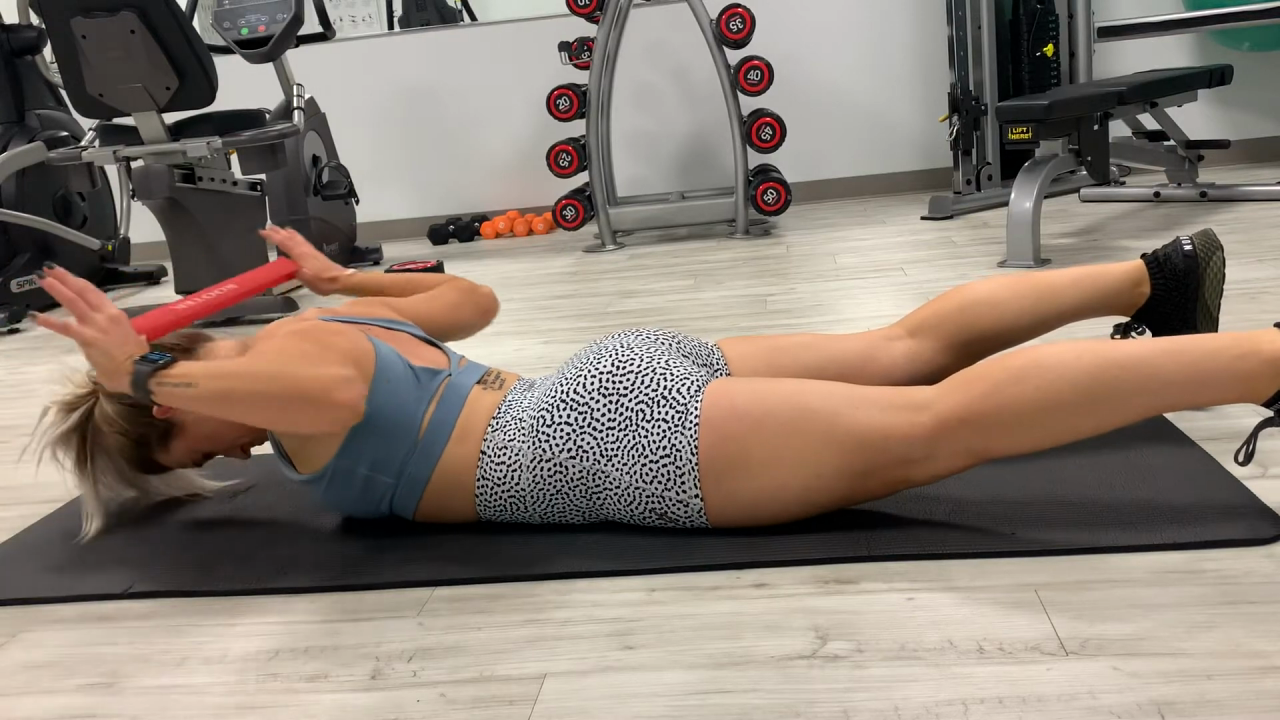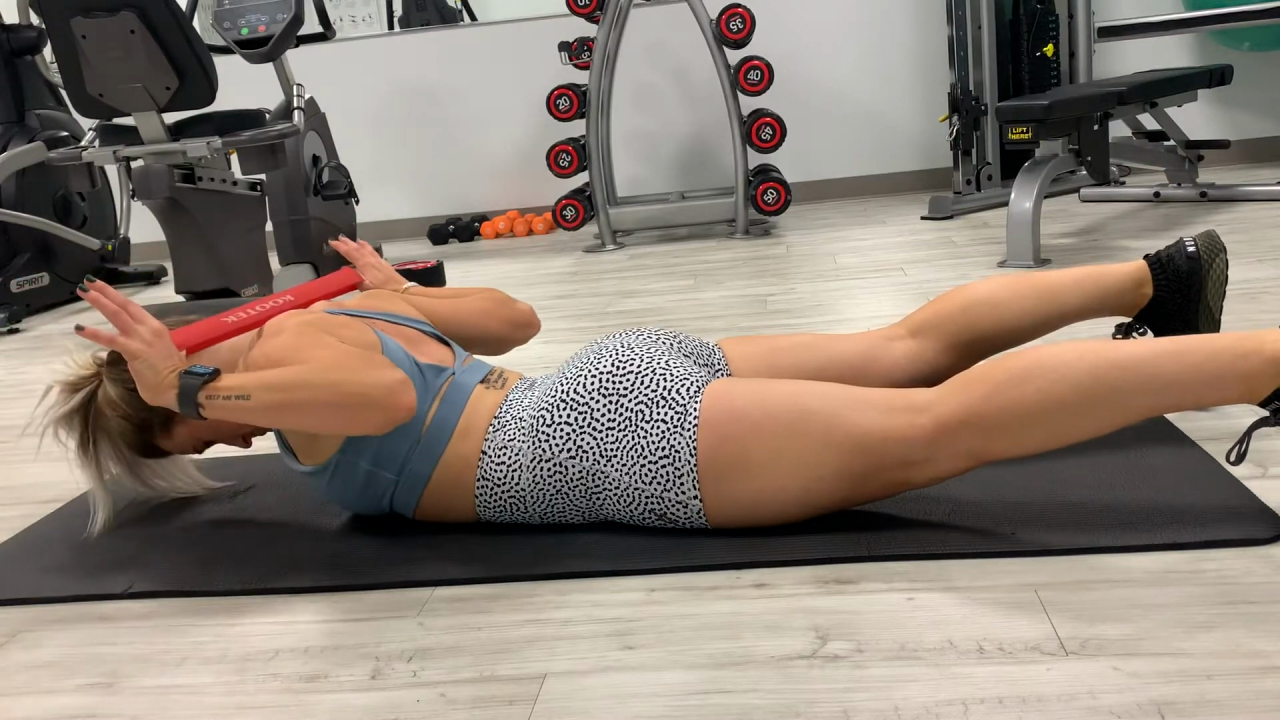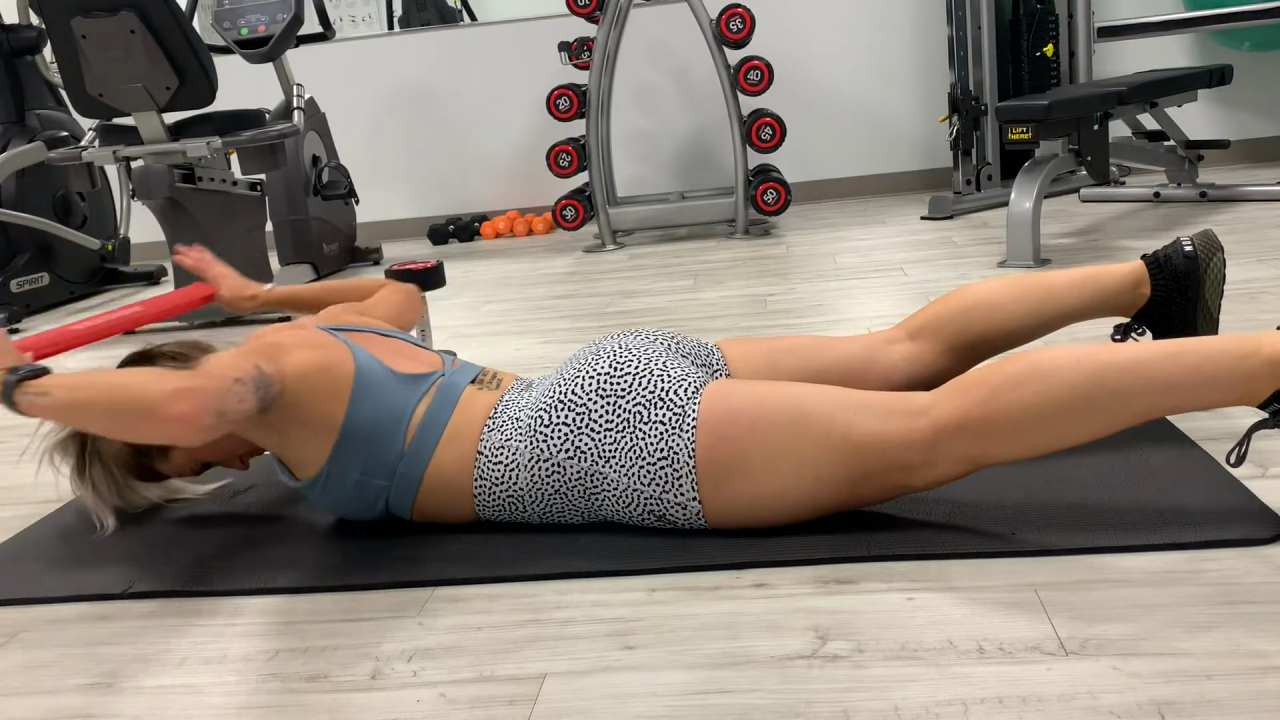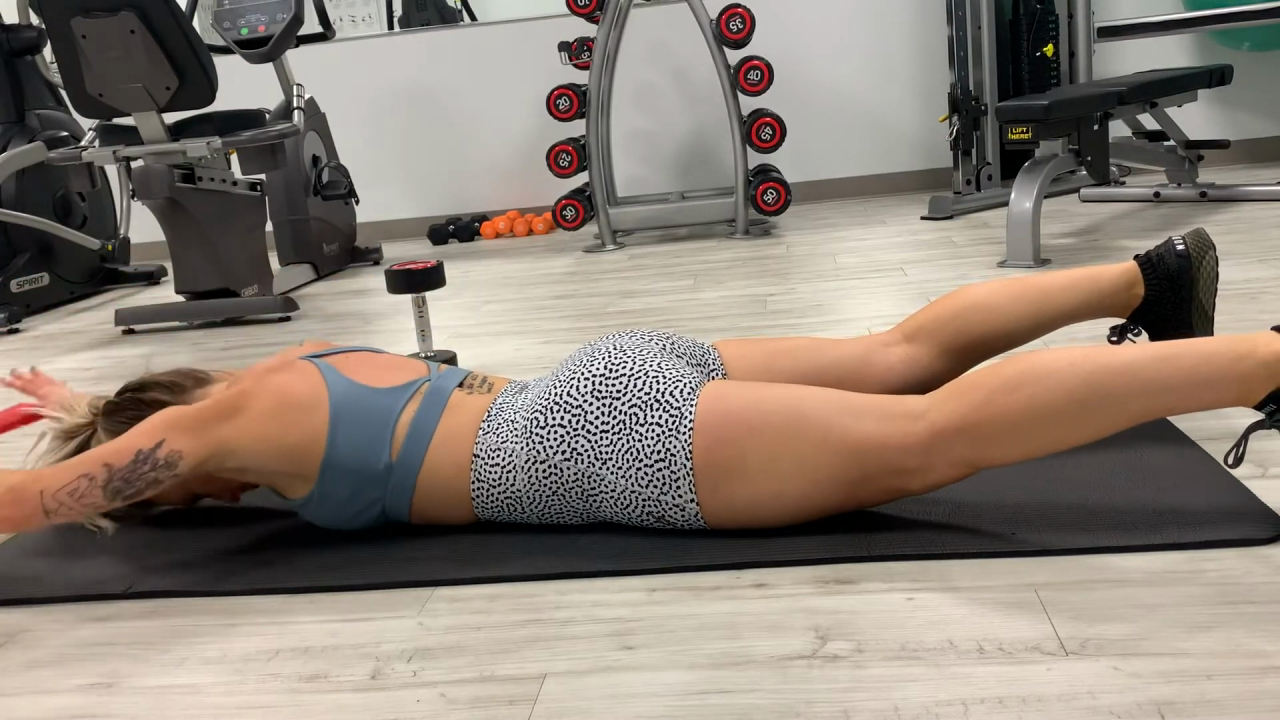
dt=0.5s
person 1, frame 1
left shoulder: (268, 367)
right shoulder: (325, 318)
left elbow: (346, 400)
right elbow: (472, 299)
left wrist: (148, 373)
left hip: (619, 441)
right hip: (625, 379)
left knee: (940, 426)
right knee: (902, 351)
right ankle: (1153, 279)
person 1, frame 2
left shoulder: (267, 354)
right shoulder: (332, 311)
left elbow: (384, 402)
left wrist: (187, 386)
left hip: (616, 441)
right hip: (625, 375)
left knee: (938, 428)
right knee: (907, 350)
right ankle: (1155, 277)
person 1, frame 3
left shoulder: (264, 371)
right shoulder: (325, 336)
left elbow: (149, 408)
right elbow: (400, 294)
right wrist: (253, 292)
left hip: (613, 446)
right hip: (622, 377)
left knee: (939, 433)
right knee: (905, 351)
right ankle: (1154, 277)
person 1, frame 4
left shoulder: (224, 424)
right shoulder: (286, 370)
left hip: (609, 447)
right hip: (622, 379)
left knee: (932, 439)
right knee: (899, 356)
right ankle: (1147, 280)
